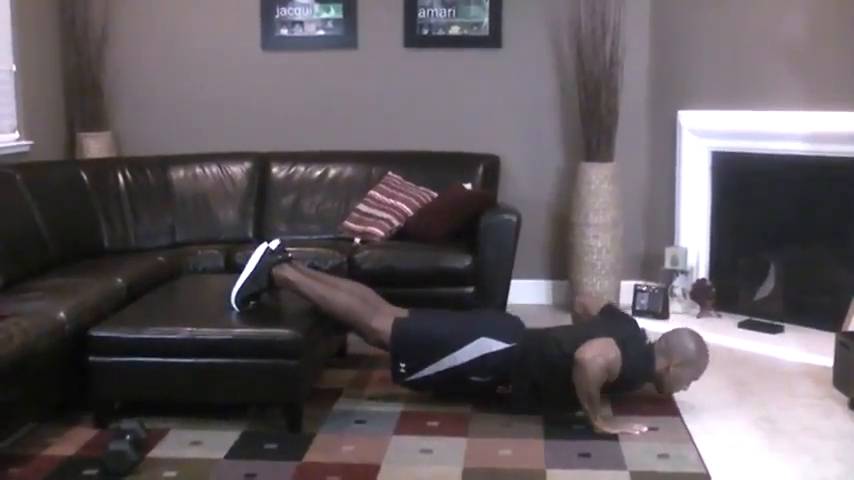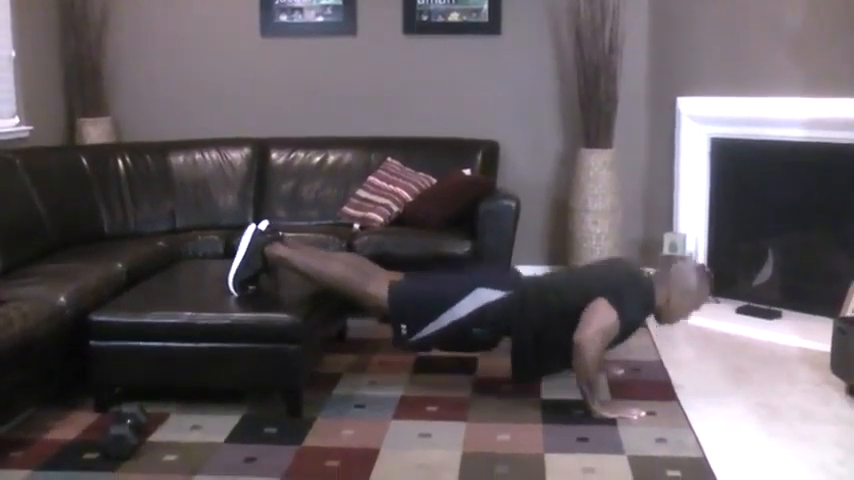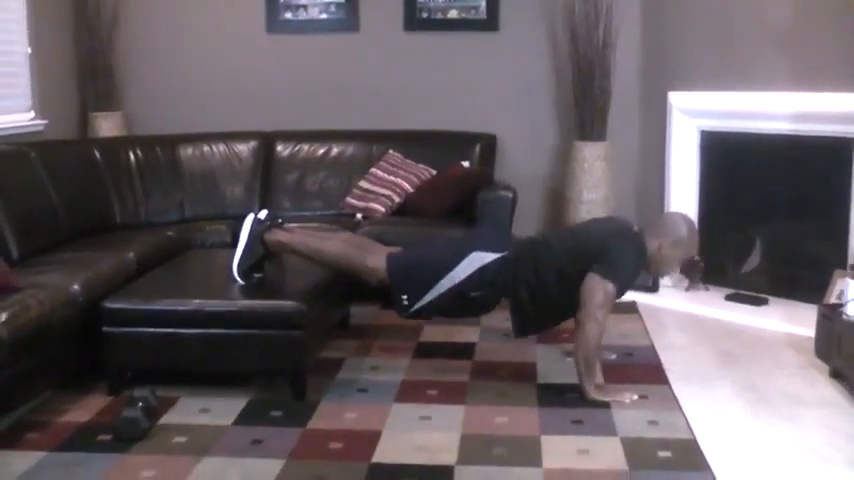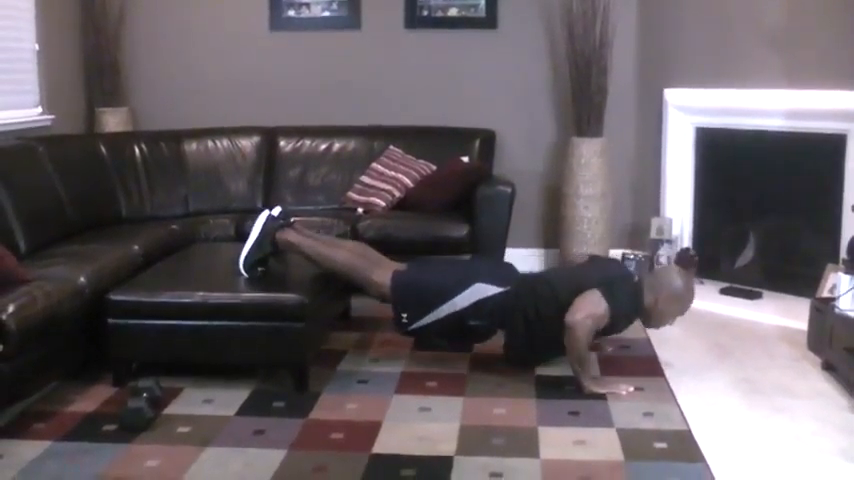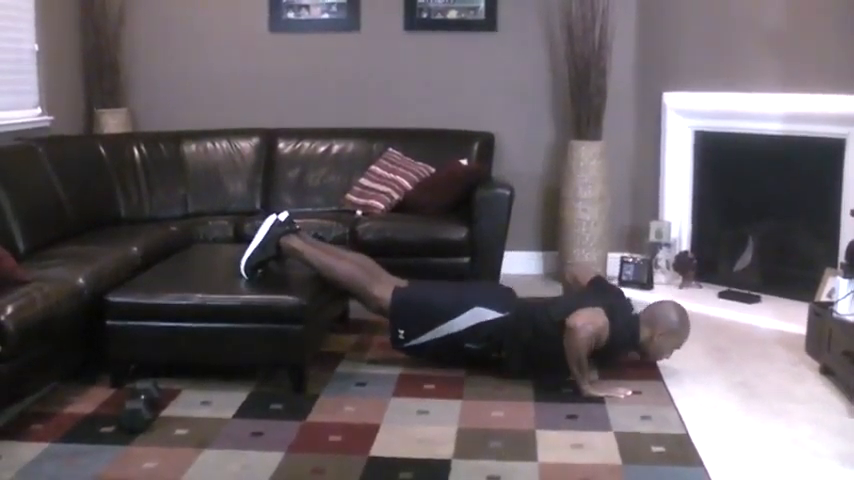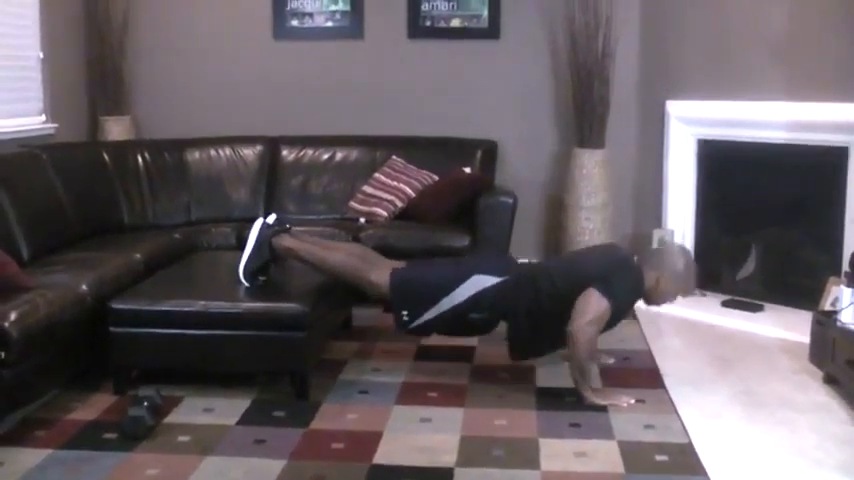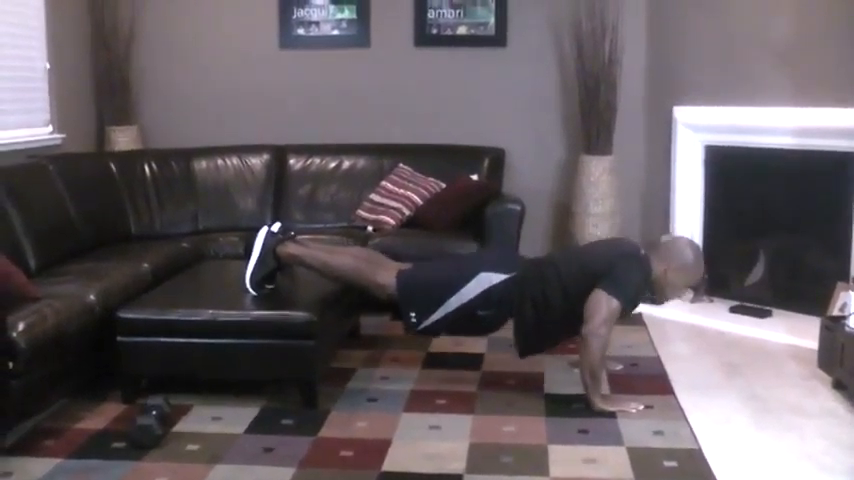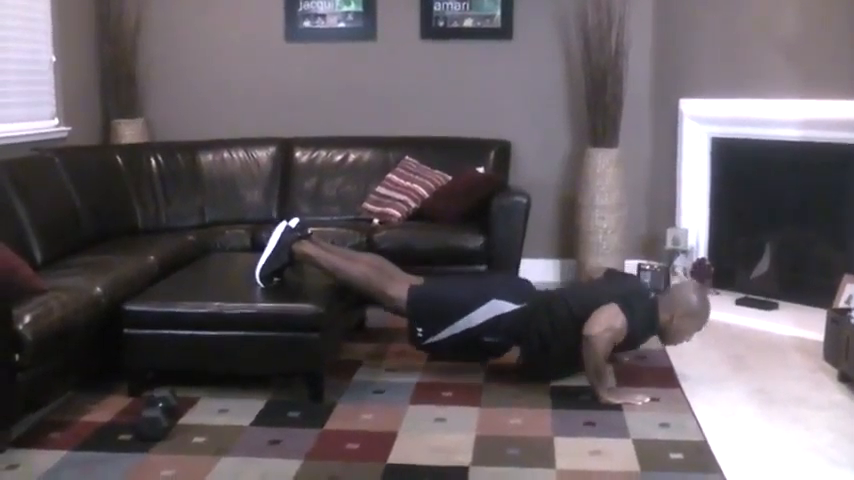
dt=0.4s
person 1, frame 1
left shoulder: (629, 332)
right shoulder: (635, 361)
left elbow: (585, 301)
right elbow: (589, 360)
right wrist: (599, 419)
left hip: (502, 338)
right hip: (495, 357)
left knee: (386, 318)
right knee: (381, 327)
left ankle: (281, 264)
right ankle: (276, 272)
person 1, frame 2
left shoulder: (629, 275)
right shoulder: (632, 297)
right elbow: (585, 340)
left wrist: (593, 363)
right wrist: (597, 403)
left hip: (497, 292)
right hip: (491, 306)
left knee: (383, 283)
right knee: (377, 293)
left ankle: (273, 243)
right ankle: (268, 250)
person 1, frame 3
left shoulder: (623, 234)
right shoulder: (627, 255)
right elbow: (591, 314)
left wrist: (586, 347)
right wrist: (593, 385)
left hip: (495, 258)
right hip: (488, 269)
left knee: (381, 255)
right knee: (377, 266)
left ankle: (273, 229)
right ankle: (269, 236)
person 1, frame 4
left shoulder: (620, 277)
right shoulder: (624, 301)
right elbow: (576, 320)
right wrist: (588, 379)
left hip: (497, 285)
right hip: (491, 300)
left knee: (387, 272)
right knee: (381, 281)
left ankle: (284, 228)
right ankle: (278, 235)
person 1, frame 5
left shoulder: (616, 302)
right shoulder: (621, 328)
left elbow: (579, 273)
right elbow: (579, 326)
right wrist: (586, 383)
left hip: (495, 308)
right hip: (488, 325)
left knee: (387, 289)
right knee: (382, 296)
left ankle: (289, 235)
right ankle: (284, 241)
person 1, frame 6
left shoulder: (619, 260)
right shoulder: (621, 278)
right elbow: (579, 329)
left wrist: (585, 348)
right wrist: (588, 390)
left hip: (494, 279)
right hip: (488, 292)
left knee: (385, 271)
right knee: (379, 281)
left ankle: (280, 234)
right ankle: (275, 241)
person 1, frame 7
left shoulder: (629, 255)
right shoulder: (632, 275)
right elbow: (594, 329)
left wrist: (593, 357)
right wrist: (598, 397)
left hip: (504, 276)
right hip: (497, 289)
left knee: (392, 273)
right knee: (386, 281)
left ankle: (286, 242)
right ankle: (281, 250)
person 1, frame 8
left shoulder: (636, 292)
right shoulder: (641, 317)
left elbow: (595, 275)
right elbow: (596, 332)
right wrist: (605, 389)
left hip: (514, 300)
right hip: (505, 317)
left knee: (404, 286)
right knee: (397, 294)
left ankle: (301, 239)
right ankle: (297, 247)
